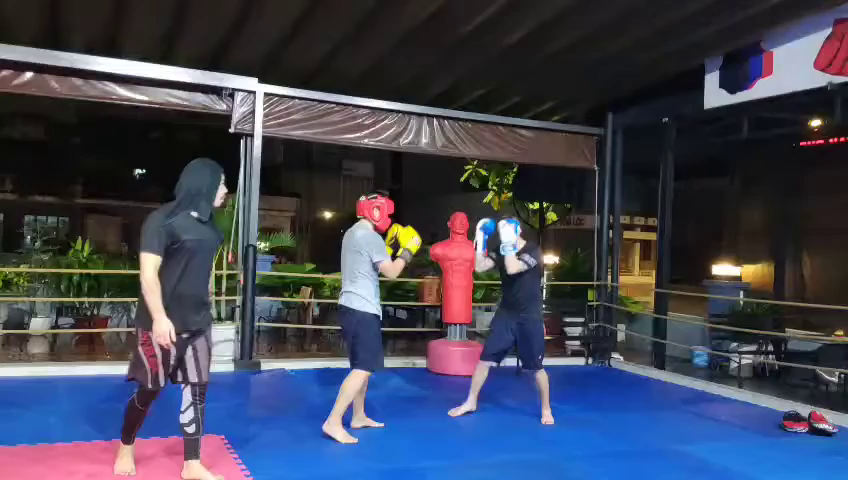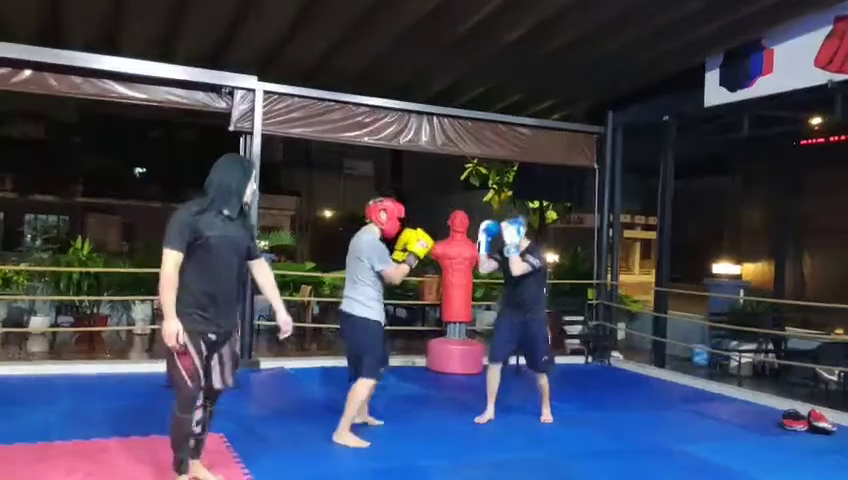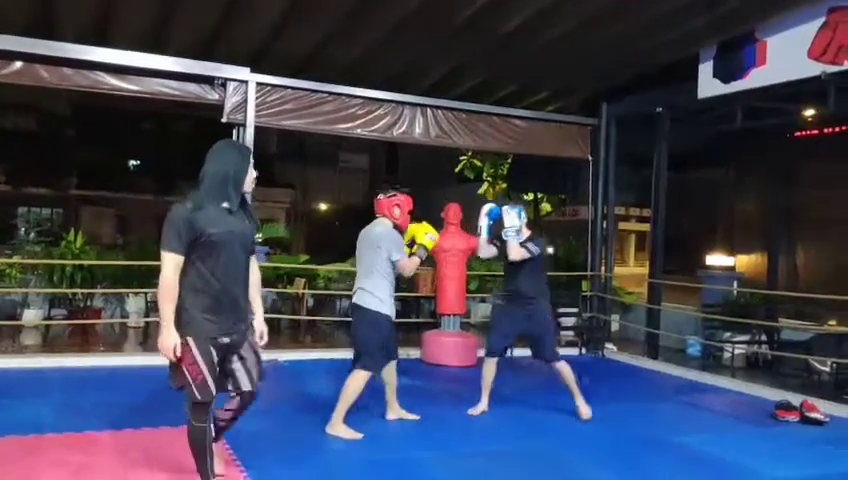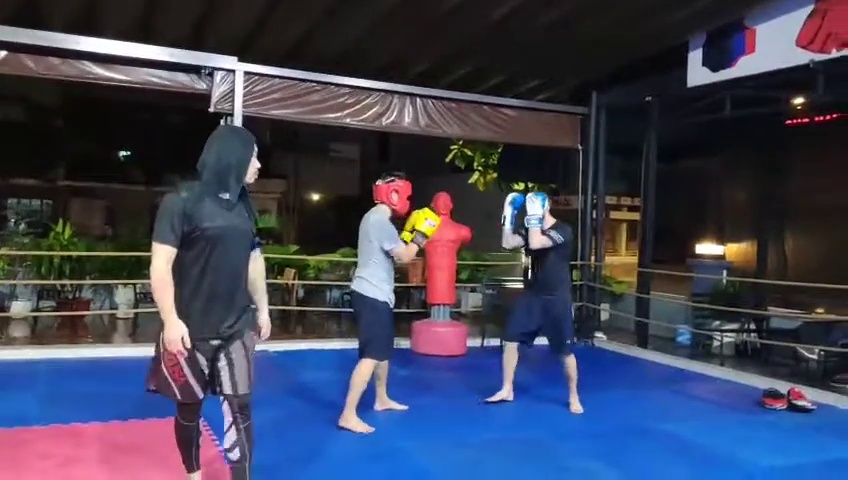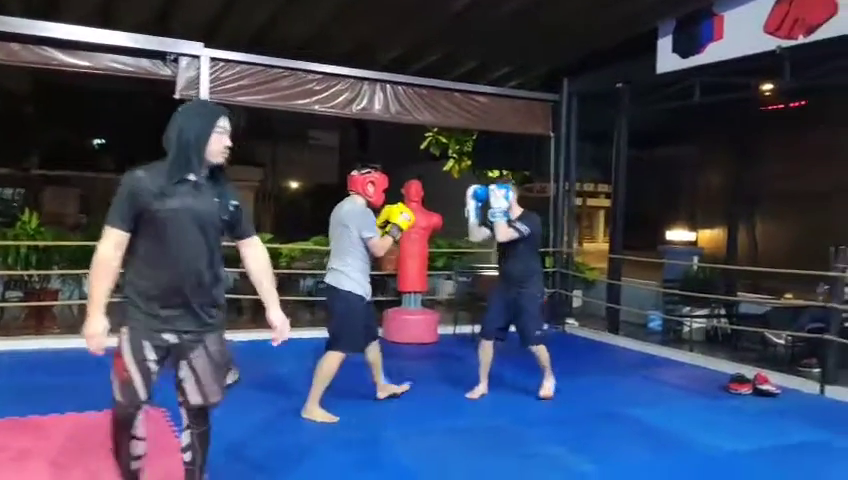
dt=0.4s
person 1, frame 1
left shoulder: (209, 224)
right shoulder: (163, 220)
right elbow: (148, 273)
right wrist: (159, 318)
left hip: (197, 323)
right hip: (164, 323)
left knee: (196, 390)
right knee: (149, 388)
right ankle: (125, 447)
person 1, frame 2
left shoulder: (241, 223)
right shoulder: (189, 216)
left elbow: (259, 267)
right elbow: (169, 268)
left wrist: (280, 309)
right wrist: (170, 317)
left hip: (225, 325)
right hip: (190, 322)
left knee: (211, 395)
right knee: (189, 396)
person 1, frame 3
left shoulder: (244, 214)
right shoulder: (187, 213)
right elbow: (169, 273)
left wrist: (258, 316)
right wrist: (167, 327)
left hip: (237, 325)
right hip: (197, 327)
left knee: (248, 391)
right knee: (202, 402)
left ankle: (212, 443)
person 1, frame 4
left shoulder: (243, 206)
right shoulder: (181, 202)
right elbow: (160, 265)
left wrist: (262, 309)
right wrist: (171, 319)
left hip: (235, 325)
right hip: (191, 326)
left knee: (239, 405)
right knee: (189, 404)
person 1, frame 5
left shoulder: (225, 193)
right shoulder: (141, 182)
left elbow: (252, 249)
right elbow: (111, 249)
left wrist: (273, 307)
right wrist: (96, 312)
left hip: (202, 322)
right hip: (145, 318)
left knee: (198, 409)
right knee: (127, 409)
person 2, frame 1
left shoulder: (354, 233)
right shoulder: (369, 237)
right elbow: (391, 272)
left wrist: (390, 247)
right wrist: (406, 250)
left hip: (354, 308)
right hip: (362, 310)
left knee: (363, 365)
right knee: (364, 367)
left ankle: (359, 416)
right ankle: (333, 422)
person 2, frame 2
left shoulder: (364, 238)
right shoulder: (373, 244)
left elbow: (384, 272)
right elbow: (394, 278)
left wrist: (401, 251)
right wrist: (415, 254)
left hip: (365, 315)
right hip: (362, 317)
left knee: (376, 366)
right knee: (368, 375)
left ankle: (361, 413)
right ankle: (342, 431)
person 2, frame 3
left shoulder: (368, 232)
right shoulder: (389, 234)
right elbow: (407, 270)
left wrist: (407, 244)
right wrist: (423, 247)
left hip: (370, 306)
right hip: (374, 309)
left knee: (389, 358)
right knee: (366, 367)
left ankle: (393, 409)
right ankle: (336, 422)
person 2, frame 4
left shoulder: (375, 218)
right shoulder: (381, 223)
left elbow: (394, 249)
right elbow: (403, 257)
left wrist: (409, 231)
right wrist: (422, 233)
left hip: (376, 295)
right hip: (372, 296)
left knee: (384, 350)
right knee: (372, 355)
left ankle: (382, 399)
right ankle: (348, 415)
person 2, frame 5
left shoulder: (342, 209)
right shoulder: (361, 211)
right elbow: (379, 249)
left wrist: (380, 225)
right wrist: (396, 228)
left hip: (353, 288)
right hip: (348, 290)
left knee: (371, 337)
right knee: (340, 348)
left ankle: (383, 386)
right ankle: (311, 406)
person 3, frame 1
left shoulder: (532, 251)
right shoulder: (501, 252)
left elbow: (512, 269)
right elbow: (479, 267)
left wrist: (509, 243)
right wrist: (480, 239)
left hip: (530, 317)
right hip: (506, 315)
left knee: (536, 367)
right knee: (485, 360)
left ankle: (546, 410)
right ankle: (470, 402)
person 3, frame 2
left shoulder: (536, 252)
right shoulder: (505, 253)
left elbow: (517, 271)
right elbow: (483, 268)
left wrist: (511, 245)
right wrist: (483, 241)
left hip: (533, 317)
right hip: (508, 315)
left knee: (541, 368)
right knee: (495, 362)
left ankle: (545, 408)
right ankle: (490, 410)
person 3, frame 3
left shoulder: (538, 241)
right shoulder: (507, 239)
left elbow: (514, 256)
right elbow: (482, 253)
left wrist: (511, 228)
right wrist: (484, 224)
left hip: (536, 309)
right hip: (509, 307)
left knee: (554, 359)
right knee: (491, 354)
left ankle: (579, 400)
right ankle: (483, 402)
person 3, frame 4
left shoulder: (562, 230)
right shoulder: (532, 228)
left elbow: (535, 244)
right elbow: (507, 243)
left wrist: (534, 217)
right wrist: (509, 214)
left hip: (556, 299)
right hip: (532, 295)
left knee: (565, 352)
right knee: (511, 340)
left ankle: (573, 397)
right ankle: (507, 390)
person 3, frame 5
left shoulder: (530, 220)
right shoulder: (499, 219)
left elbow: (502, 236)
right elbow: (474, 236)
left wrist: (498, 208)
right wrist: (472, 207)
left hip: (528, 291)
right hip: (504, 289)
left knee: (533, 342)
right knee: (486, 338)
left ankle: (548, 377)
right ankle: (482, 384)
